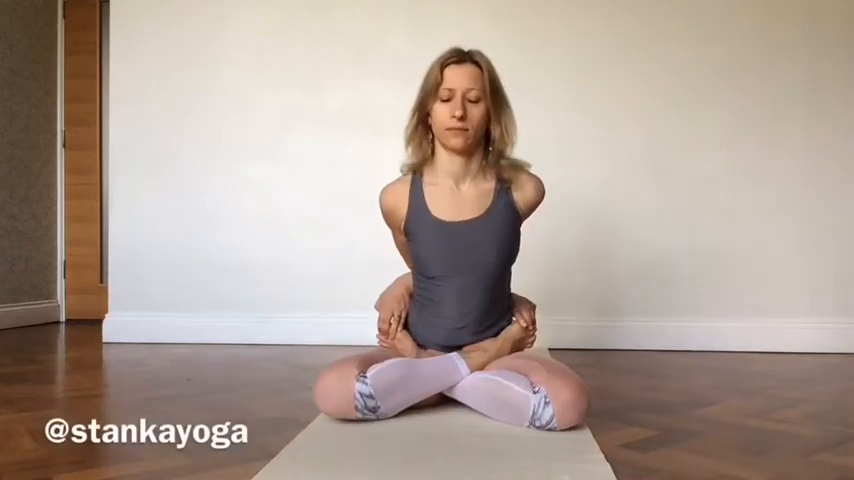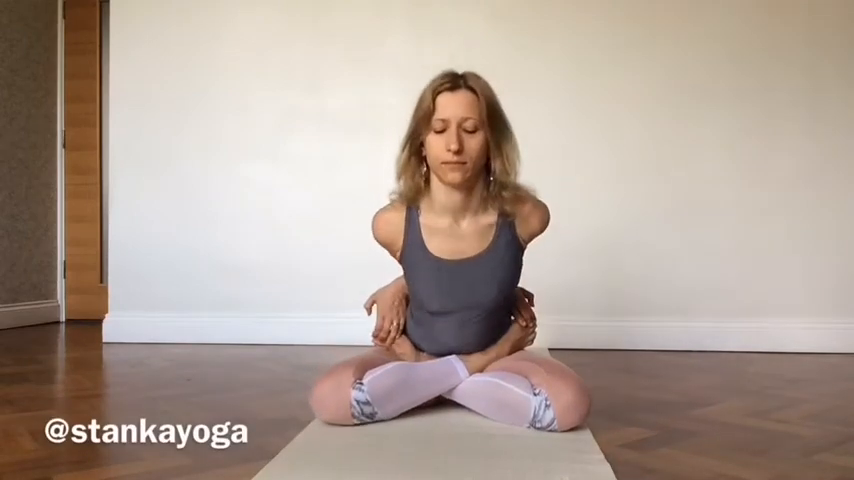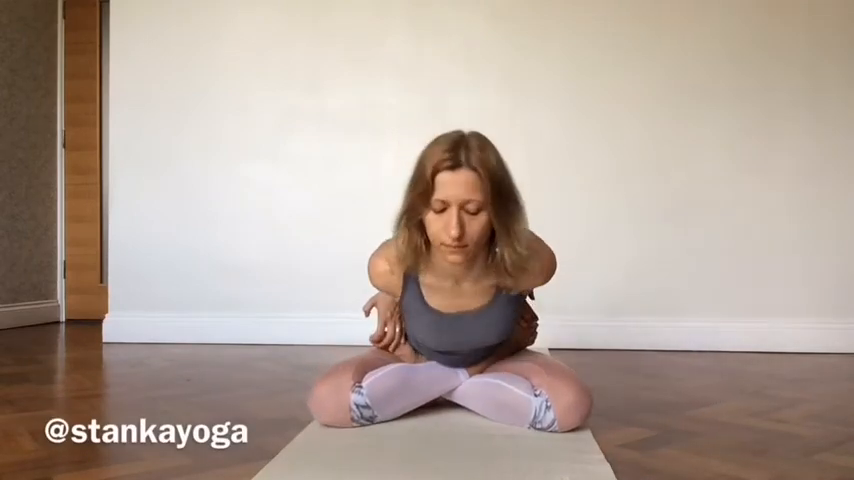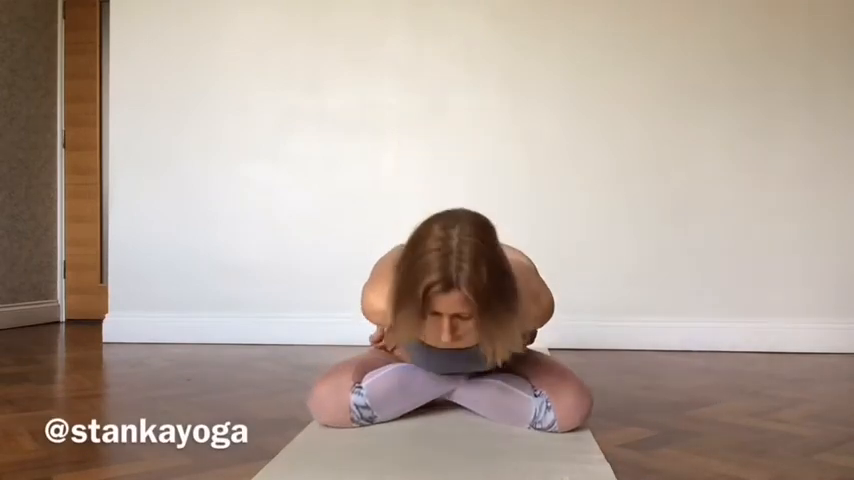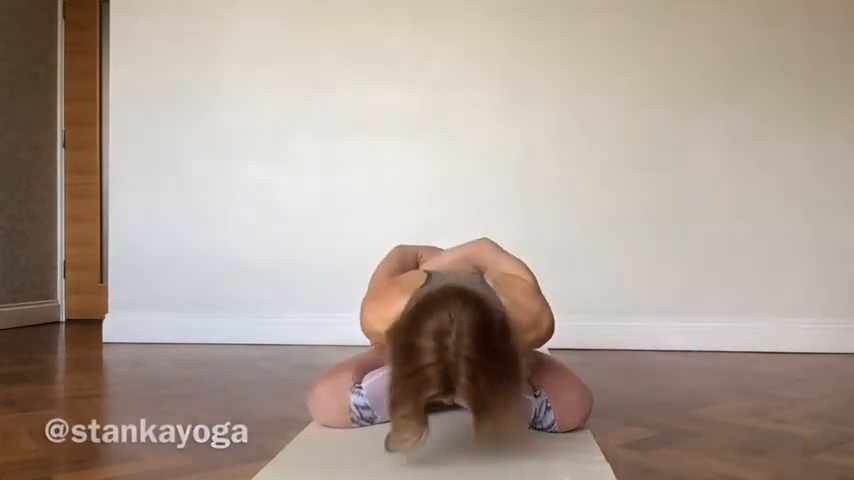
dt=0.5s
person 1, frame 1
left shoulder: (523, 190)
right shoulder: (398, 198)
left hip: (495, 349)
right hip: (418, 347)
left knee: (570, 403)
right knee: (331, 392)
left ankle: (424, 374)
right ankle: (472, 369)
person 1, frame 2
left shoulder: (527, 215)
right shoulder: (392, 224)
left hip: (494, 355)
right hip: (416, 354)
left knee: (571, 404)
right knee: (327, 399)
left ankle: (425, 380)
right ankle: (467, 372)
person 1, frame 3
left shoulder: (532, 262)
right shoulder: (389, 266)
left hip: (495, 361)
right hip: (415, 357)
left knee: (572, 405)
right knee: (325, 401)
person 1, frame 4
left shoulder: (532, 302)
right shoulder: (380, 300)
right elbow: (398, 256)
left hip: (495, 368)
right hip: (415, 365)
left knee: (573, 408)
right knee: (325, 402)
left ankle: (441, 390)
person 1, frame 5
left shoulder: (532, 320)
right shoulder: (380, 317)
left elbow: (484, 251)
right elbow: (401, 256)
left knee: (574, 406)
right knee: (324, 401)
